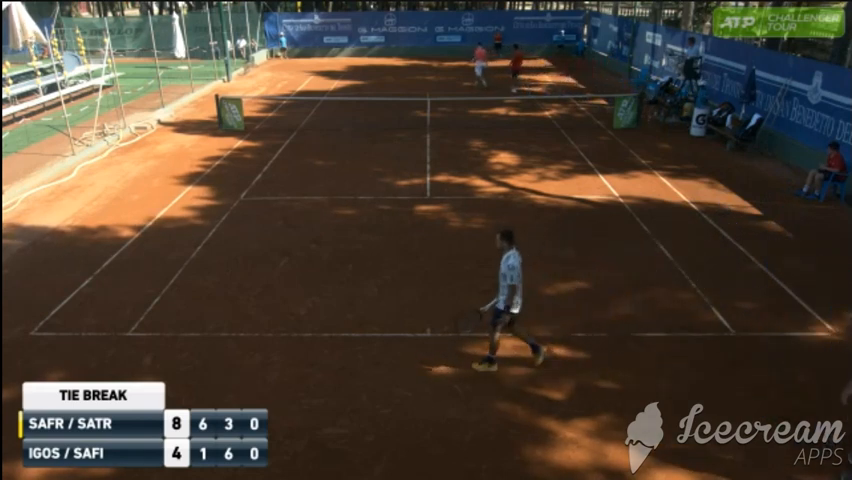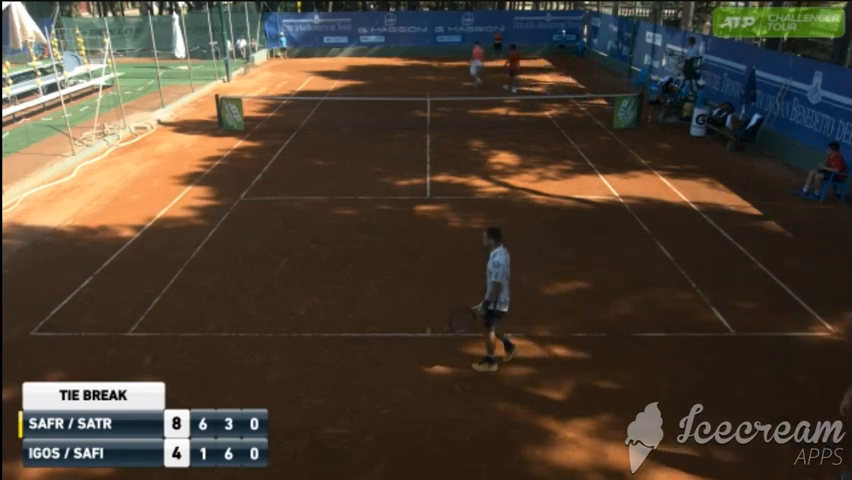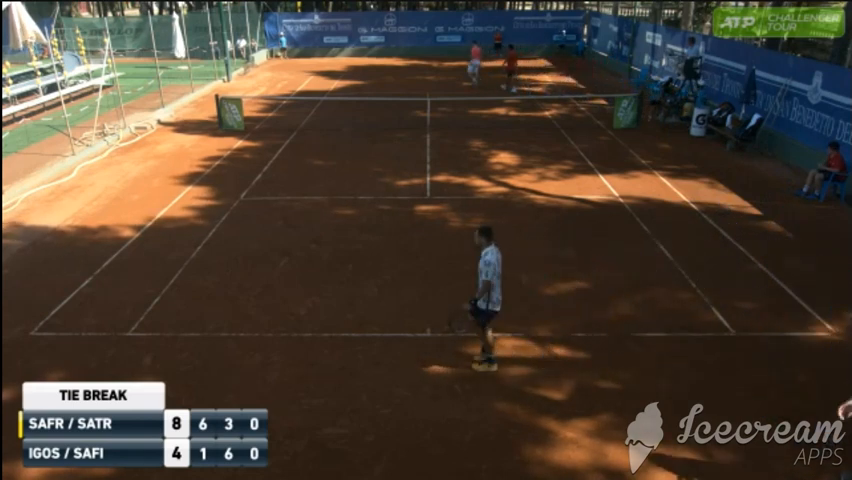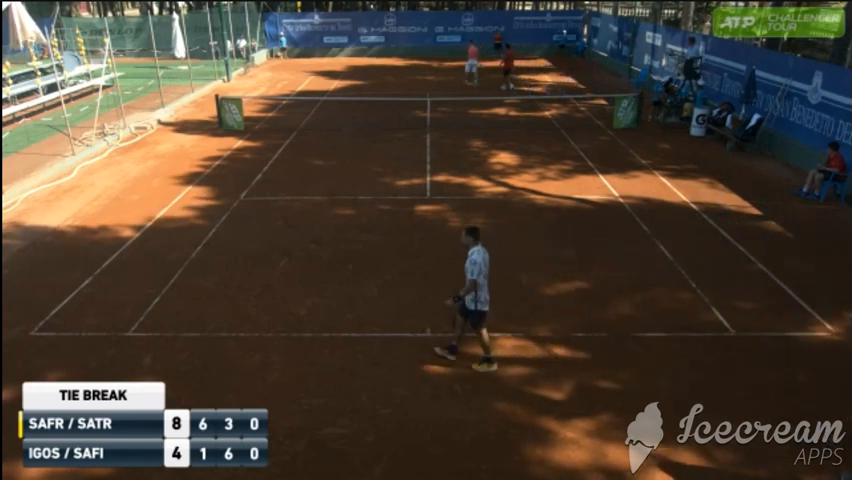
dt=0.1s
person 1, frame 1
left shoulder: (510, 263)
right shoulder: (513, 254)
left elbow: (512, 289)
left wrist: (506, 311)
right wrist: (499, 295)
left hip: (506, 304)
right hip: (506, 300)
left knee: (494, 331)
right knee: (511, 328)
left ankle: (490, 361)
right ankle: (536, 348)
person 1, frame 2
left shoulder: (497, 260)
right shoulder: (502, 252)
left elbow: (496, 287)
left wrist: (485, 305)
left hip: (495, 302)
right hip: (497, 300)
left knee: (488, 329)
right knee: (490, 327)
left ankle: (489, 362)
right ankle: (510, 347)
person 1, frame 3
left shoulder: (488, 259)
right shoulder: (494, 251)
left elbow: (486, 285)
left wrist: (472, 302)
left hip: (487, 301)
right hip: (488, 299)
left knee: (484, 329)
right knee: (476, 321)
left ankle: (490, 361)
right ankle: (486, 352)
person 1, frame 4
left shoulder: (474, 259)
right shoulder: (481, 251)
left elbow: (472, 285)
left wrist: (456, 299)
left hip: (476, 302)
right hip: (472, 299)
left knee: (480, 330)
right knee: (460, 322)
left ankle: (489, 361)
right ankle: (452, 350)
